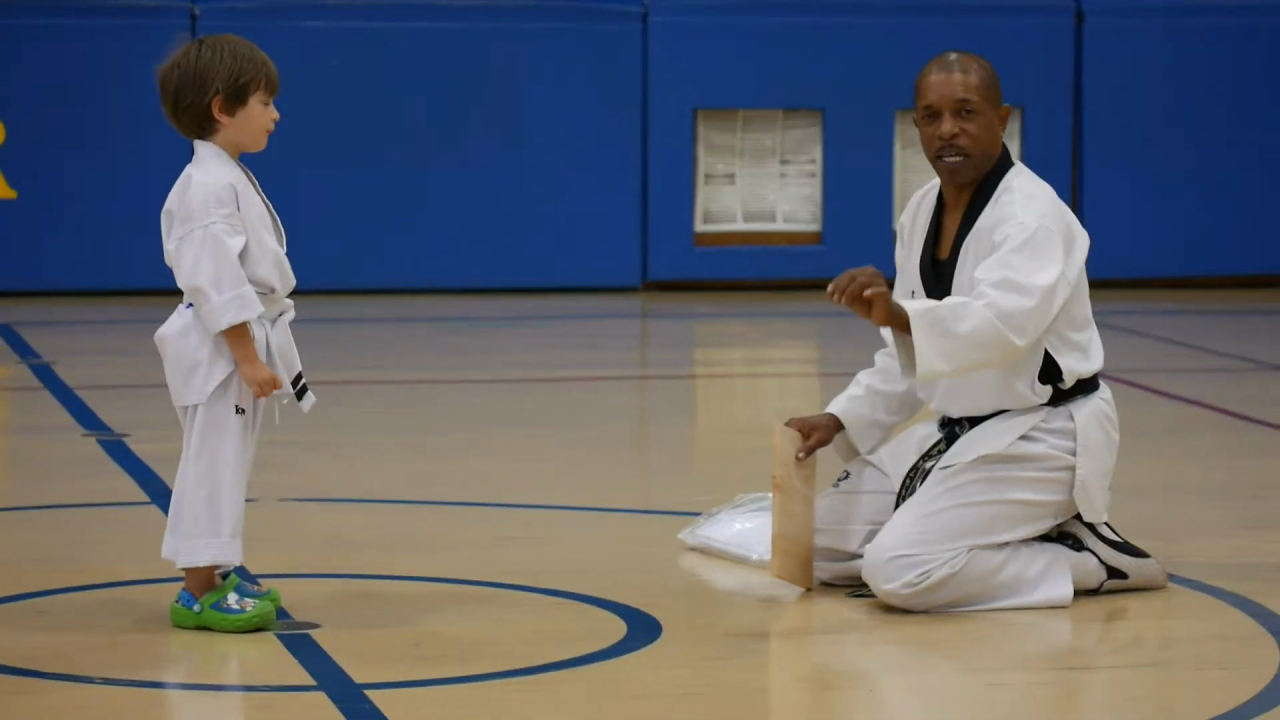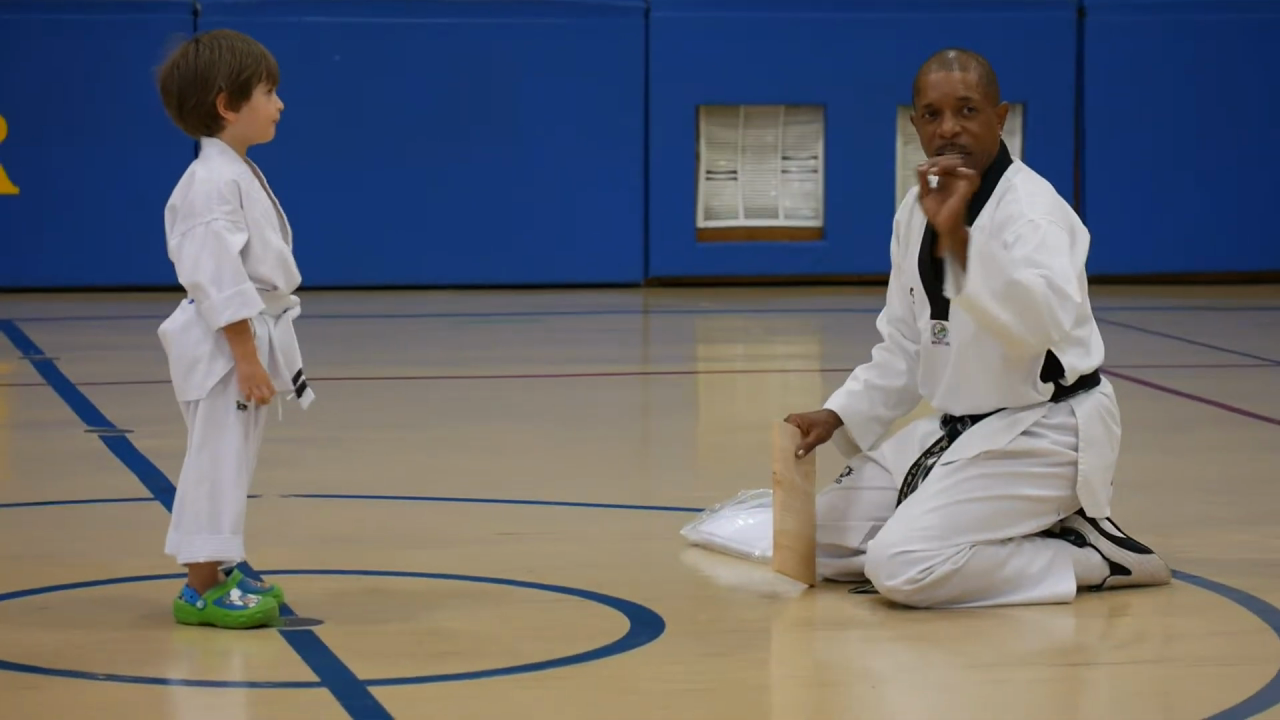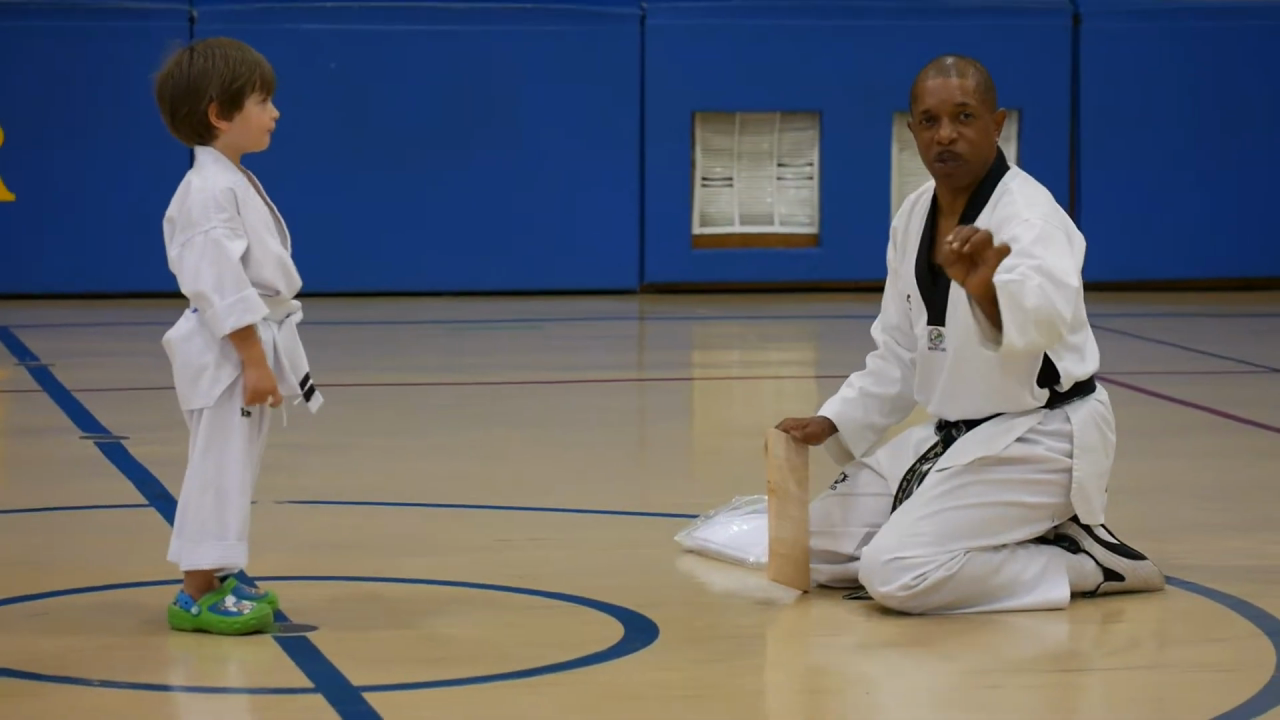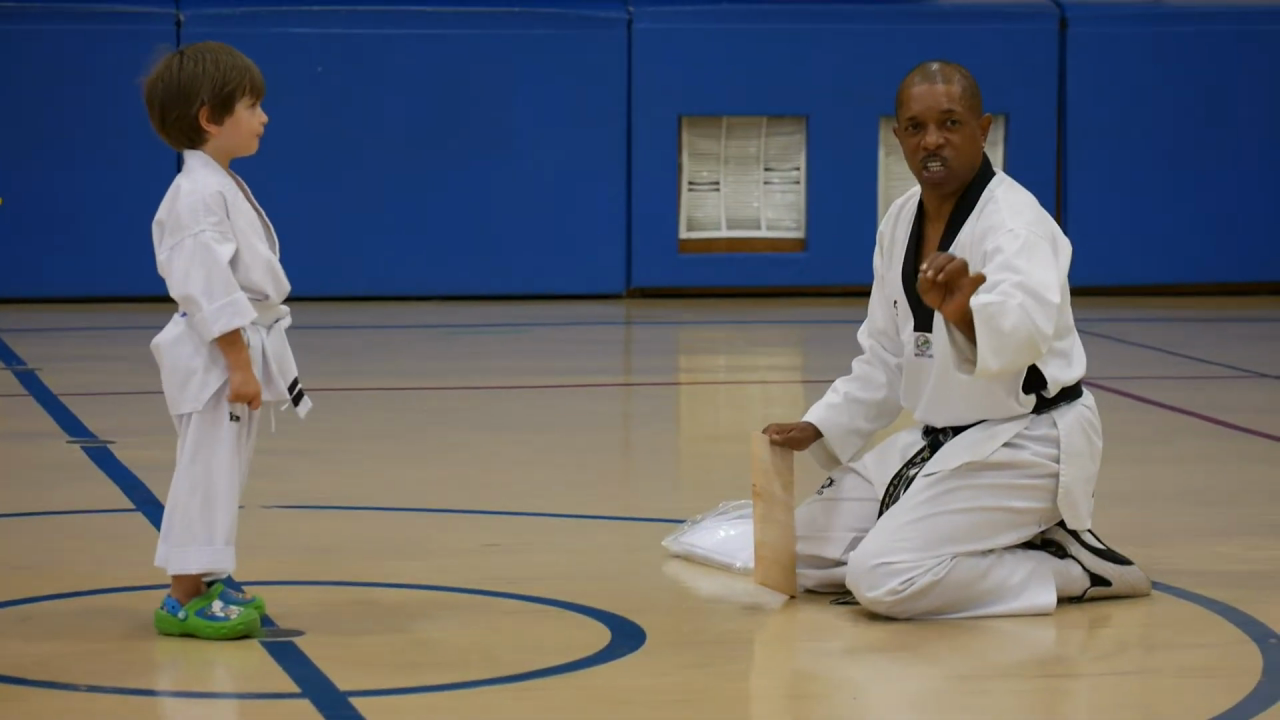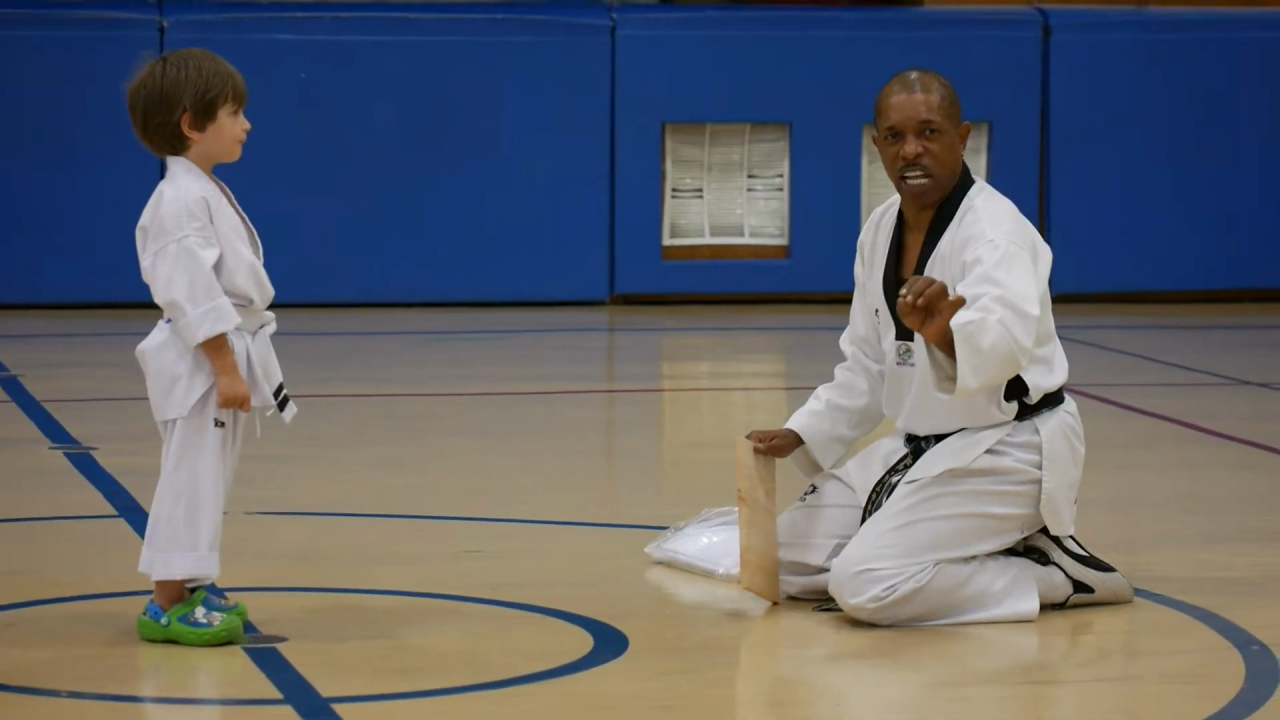
dt=0.3s
person 1, frame 1
left shoulder: (230, 178)
right shoulder: (209, 185)
right elbow: (216, 282)
right wrist: (248, 358)
left hip: (242, 348)
right hip: (221, 349)
left knee: (227, 464)
right knee: (212, 465)
left ankle: (218, 575)
right ankle: (198, 593)
person 1, frame 2
left shoulder: (238, 174)
right shoulder: (213, 181)
right elbow: (218, 281)
right wrist: (247, 357)
left hip: (249, 342)
right hip: (224, 345)
left knee: (233, 460)
right knee: (216, 461)
left ankle: (221, 571)
right ankle: (201, 588)
person 1, frame 3
left shoulder: (236, 182)
right shoulder: (210, 191)
right elbow: (220, 288)
right wrist: (253, 361)
left hip: (250, 348)
right hip: (227, 352)
left knee: (234, 466)
right knee: (218, 467)
left ankle: (219, 576)
right ankle: (196, 594)
person 1, frame 4
left shoulder: (224, 186)
right shoulder: (198, 194)
right elbow: (209, 291)
right wrist: (239, 365)
left hip: (240, 352)
right hip: (216, 356)
left knee: (224, 472)
right knee: (206, 472)
left ankle: (207, 583)
right ankle: (184, 599)
person 1, frame 5
left shoulder: (207, 192)
right shoulder: (181, 200)
right elbow: (192, 295)
right wrist: (225, 368)
left hip: (223, 359)
right hip: (201, 362)
left knee: (208, 477)
right knee: (190, 477)
left ankle: (191, 588)
right ankle: (166, 604)
person 2, frame 1
left shoulder: (1031, 213)
right shoulder: (925, 209)
left elbow: (1000, 324)
right elbow: (906, 347)
left wrist: (897, 314)
right wrist: (840, 419)
left hip: (1039, 437)
right hip: (958, 431)
left knee: (898, 573)
right knee: (829, 545)
left ankle: (1088, 559)
right ankle: (1025, 534)
person 2, frame 2
left shoulder: (1033, 208)
right shoulder: (915, 207)
left elbow: (1038, 318)
right elbow: (905, 343)
left wrist: (959, 239)
right wrist: (838, 415)
left hip: (1040, 432)
right hip: (955, 428)
left knee: (900, 568)
right knee: (826, 544)
left ankle: (1090, 555)
right ankle: (1030, 535)
person 2, frame 3
left shoulder: (1028, 214)
right shoulder: (914, 216)
left elbow: (1046, 313)
right elbow: (899, 352)
left wrist: (983, 289)
right wrist: (832, 422)
left hip: (1038, 438)
right hip: (952, 433)
left knee: (895, 575)
right knee: (820, 550)
left ankle: (1086, 562)
right ankle: (1025, 543)
person 2, frame 4
left shoulder: (1014, 222)
right shoulder: (900, 220)
left elbow: (1025, 329)
right elbow: (885, 357)
left wrist: (962, 312)
right wrist: (817, 428)
left hip: (1024, 444)
right hip: (939, 439)
left knee: (881, 580)
right knee: (808, 552)
left ankle: (1070, 566)
right ankle: (1012, 548)
person 2, frame 5
left shoulder: (995, 231)
right shoulder: (881, 228)
left elbow: (1005, 341)
right elbow: (867, 366)
left wrist: (944, 331)
right wrist: (799, 435)
left hip: (1006, 451)
right hip: (922, 444)
left knee: (865, 587)
right knee: (789, 562)
left ankle: (1053, 574)
right ankle: (993, 552)
